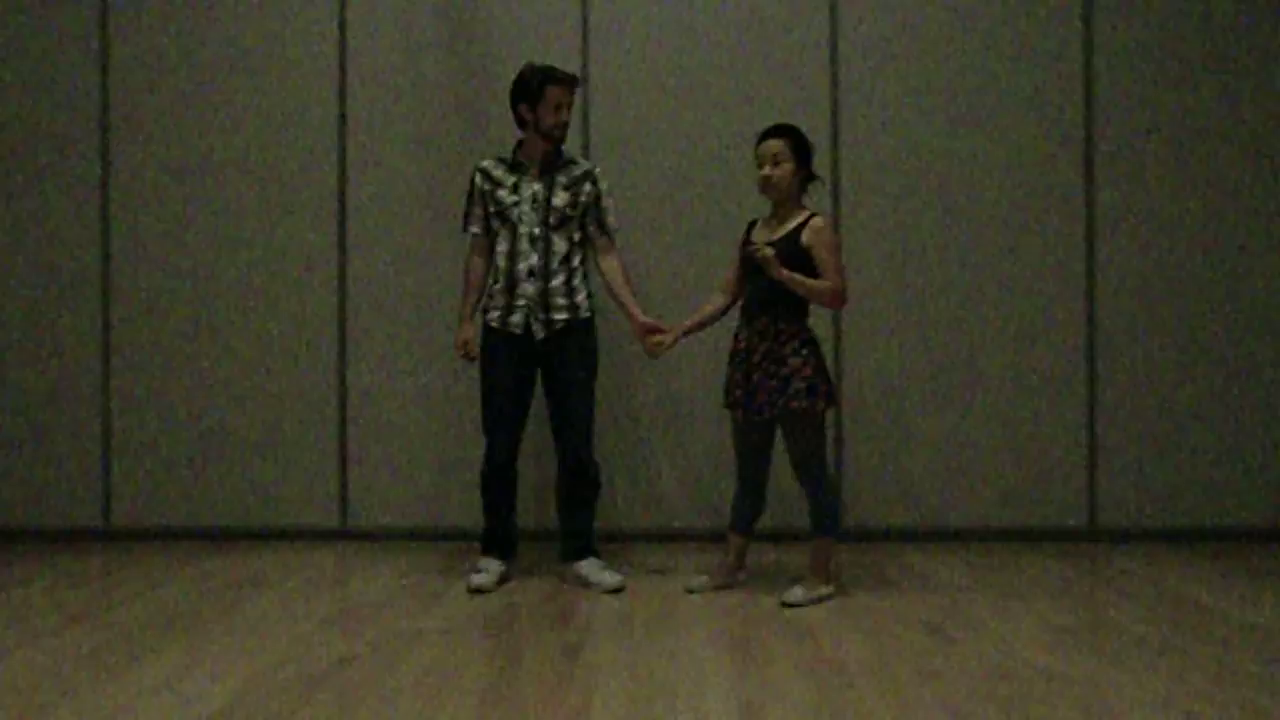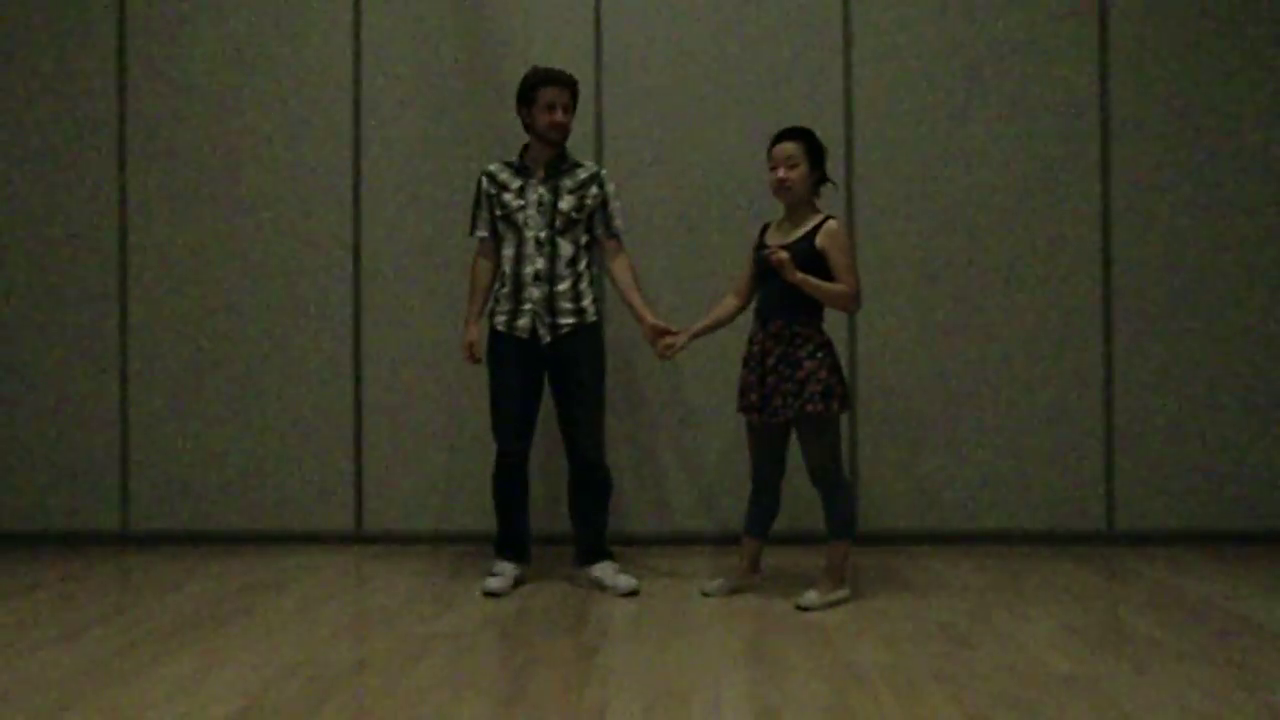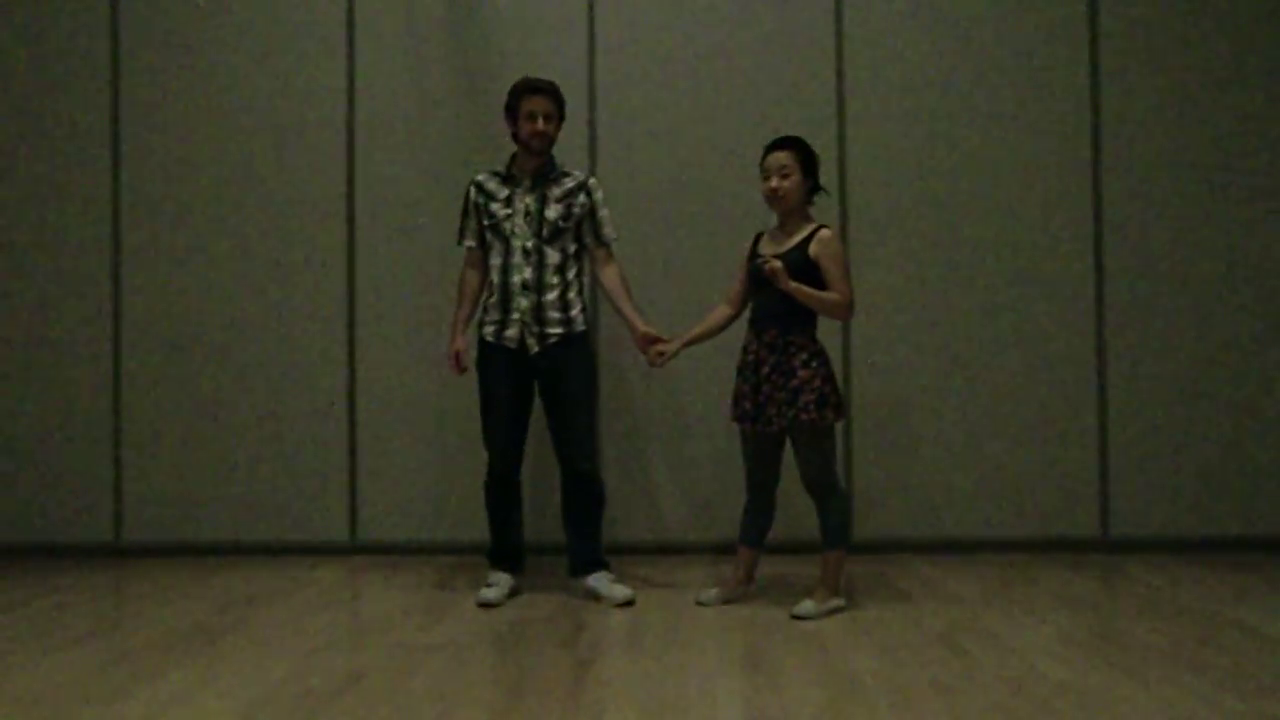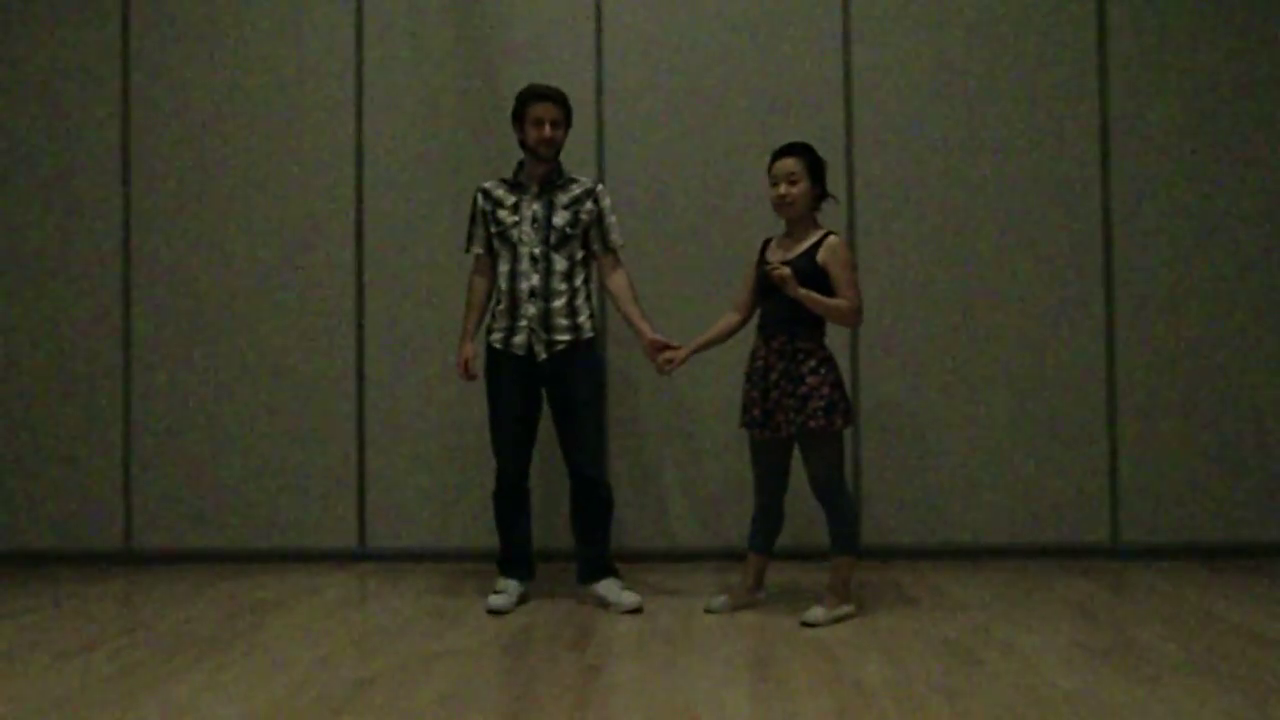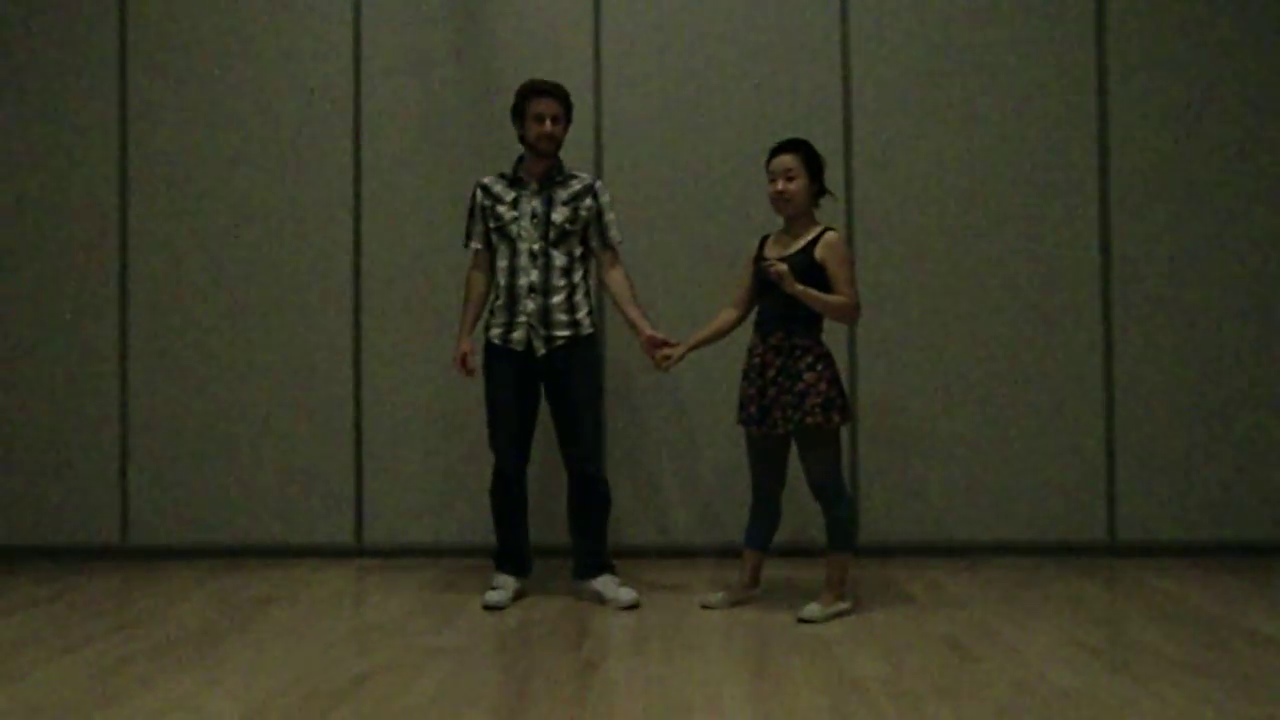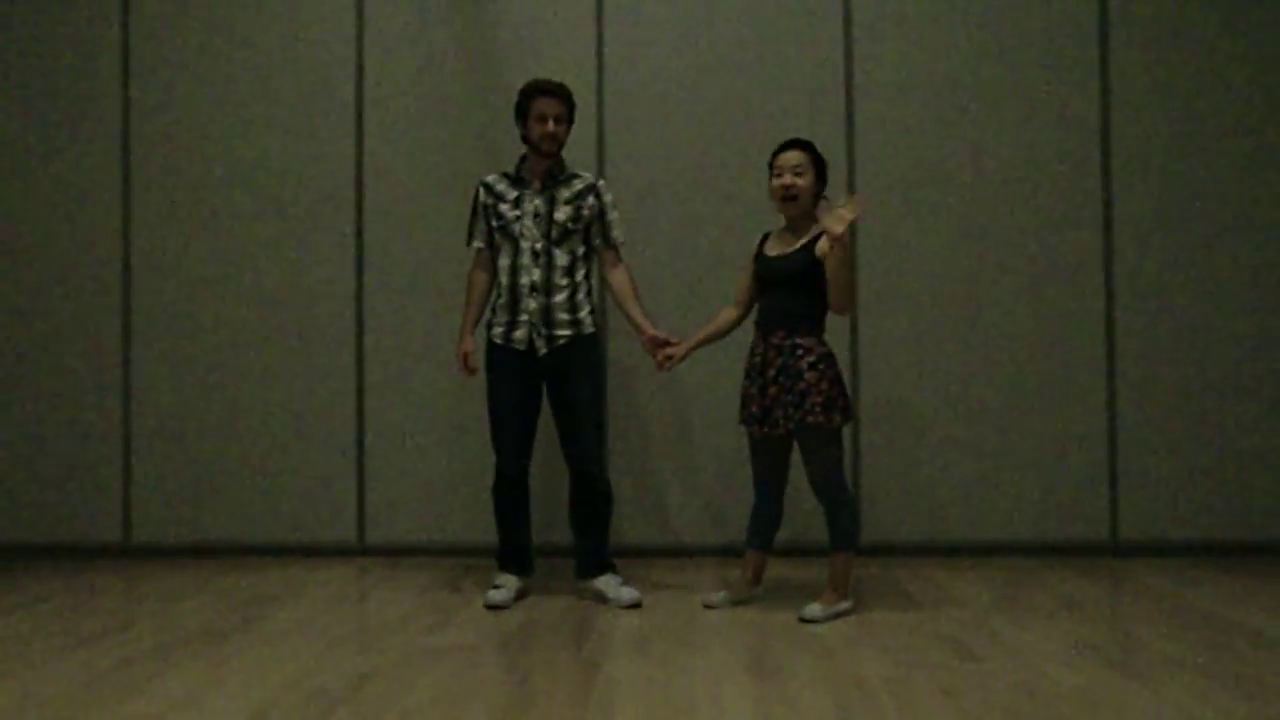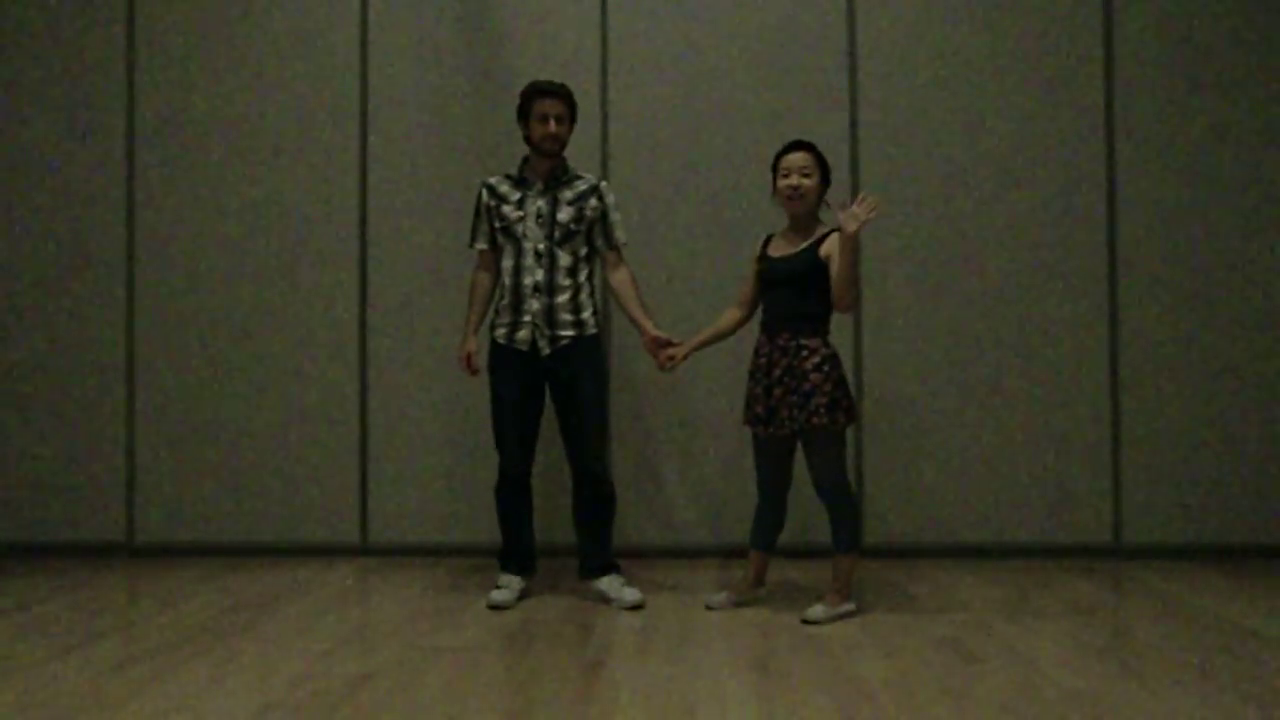
dt=0.4s
person 1, frame 1
left shoulder: (585, 178)
right shoulder: (488, 176)
left elbow: (605, 252)
right elbow: (479, 253)
left wrist: (635, 314)
right wrist: (466, 319)
left hip: (569, 328)
right hip: (505, 329)
left knee: (576, 448)
right knee: (499, 446)
left ankle: (581, 553)
right ankle: (495, 553)
person 1, frame 2
left shoulder: (592, 181)
right shoulder: (495, 179)
left elbow: (614, 255)
right elbow: (486, 256)
left wrist: (645, 316)
right wrist: (472, 321)
left hip: (576, 331)
right hip: (512, 332)
left knee: (587, 450)
right knee: (510, 451)
left ankle: (595, 556)
right ankle: (510, 556)
person 1, frame 3
left shoulder: (581, 189)
right shoulder: (483, 189)
left elbow: (604, 262)
right elbow: (474, 266)
left wrist: (636, 324)
right wrist: (459, 330)
left hip: (566, 340)
right hip: (501, 342)
left knee: (580, 459)
right knee: (502, 461)
left ankle: (590, 566)
right ankle: (504, 567)
person 1, frame 4
left shoulder: (588, 195)
right shoulder: (490, 196)
left elbow: (611, 269)
right elbow: (482, 273)
left wrist: (644, 330)
right wrist: (467, 338)
left hip: (574, 348)
right hip: (508, 350)
left knee: (588, 466)
right knee: (510, 468)
left ankle: (599, 573)
right ankle: (513, 574)
person 1, frame 5
left shoulder: (588, 191)
right shoulder: (489, 191)
left elbow: (610, 265)
right elbow: (481, 268)
left wrist: (643, 328)
right wrist: (465, 333)
left hip: (573, 343)
right hip: (507, 345)
left knee: (586, 463)
right knee: (508, 464)
left ankle: (595, 570)
right ankle: (510, 570)
person 1, frame 6
left shoulder: (590, 191)
right shoulder: (491, 190)
left elbow: (612, 265)
right elbow: (482, 267)
left wrist: (644, 327)
right wrist: (467, 332)
left hip: (575, 343)
right hip: (509, 344)
left knee: (587, 462)
right knee: (510, 463)
left ankle: (597, 569)
right ankle: (512, 570)
person 1, frame 7
left shoulder: (593, 192)
right shoulder: (495, 192)
left elbow: (614, 266)
right elbow: (486, 267)
left wrist: (647, 328)
right wrist: (470, 332)
left hip: (578, 343)
right hip: (513, 344)
left knee: (591, 462)
right knee: (514, 463)
left ankle: (601, 569)
right ankle: (515, 570)
person 2, frame 1
left shoulder: (814, 228)
right shoulder: (752, 231)
left elbow: (836, 296)
right elbow: (725, 296)
left wrist: (781, 272)
right wrist: (676, 334)
left hip: (793, 355)
right hip: (749, 353)
left knee: (809, 468)
right knee: (749, 470)
left ankle: (821, 576)
right ankle: (732, 565)
person 2, frame 2
left shoulder: (828, 231)
right shoulder: (765, 233)
left elbow: (850, 298)
right elbow: (737, 299)
left wrist: (795, 275)
right wrist: (686, 336)
left hip: (808, 356)
right hip: (763, 356)
left knee: (824, 470)
right knee: (763, 472)
left ankle: (835, 578)
right ankle: (747, 568)
person 2, frame 3
left shoulder: (822, 240)
right shoulder: (758, 243)
left elbow: (844, 307)
right elbow: (730, 307)
left wrist: (789, 283)
right wrist: (679, 343)
left hip: (802, 366)
right hip: (758, 365)
left knee: (820, 480)
right knee: (759, 482)
left ankle: (831, 588)
right ankle: (741, 577)
person 2, frame 4
left shoulder: (830, 246)
right shoulder: (766, 249)
left elbow: (852, 313)
right elbow: (738, 314)
left wrist: (797, 290)
right wrist: (687, 351)
left hip: (810, 372)
right hip: (766, 371)
left knee: (828, 486)
right knee: (767, 488)
left ankle: (840, 594)
right ankle: (750, 584)
person 2, frame 5
left shoulder: (827, 243)
right shoulder: (764, 246)
left elbow: (849, 310)
right elbow: (736, 310)
left wrist: (794, 286)
right wrist: (685, 347)
left hip: (808, 368)
right hip: (762, 366)
left knee: (825, 482)
right knee: (764, 485)
left ankle: (837, 591)
right ankle: (747, 581)
person 2, frame 6
left shoulder: (825, 241)
right shoulder: (764, 244)
left elbow: (841, 304)
right elbow: (737, 309)
left wrist: (837, 243)
right wrist: (686, 347)
left hip: (809, 366)
right hip: (764, 365)
left knee: (827, 481)
right knee: (766, 484)
left ankle: (839, 591)
right ankle: (748, 580)
person 2, frame 7
left shoulder: (830, 242)
right shoulder: (767, 246)
left elbow: (844, 302)
right elbow: (741, 309)
left wrist: (850, 239)
right wrist: (689, 347)
left hip: (813, 366)
right hip: (768, 366)
left knee: (830, 483)
right knee: (770, 485)
left ankle: (842, 592)
right ankle: (752, 581)
